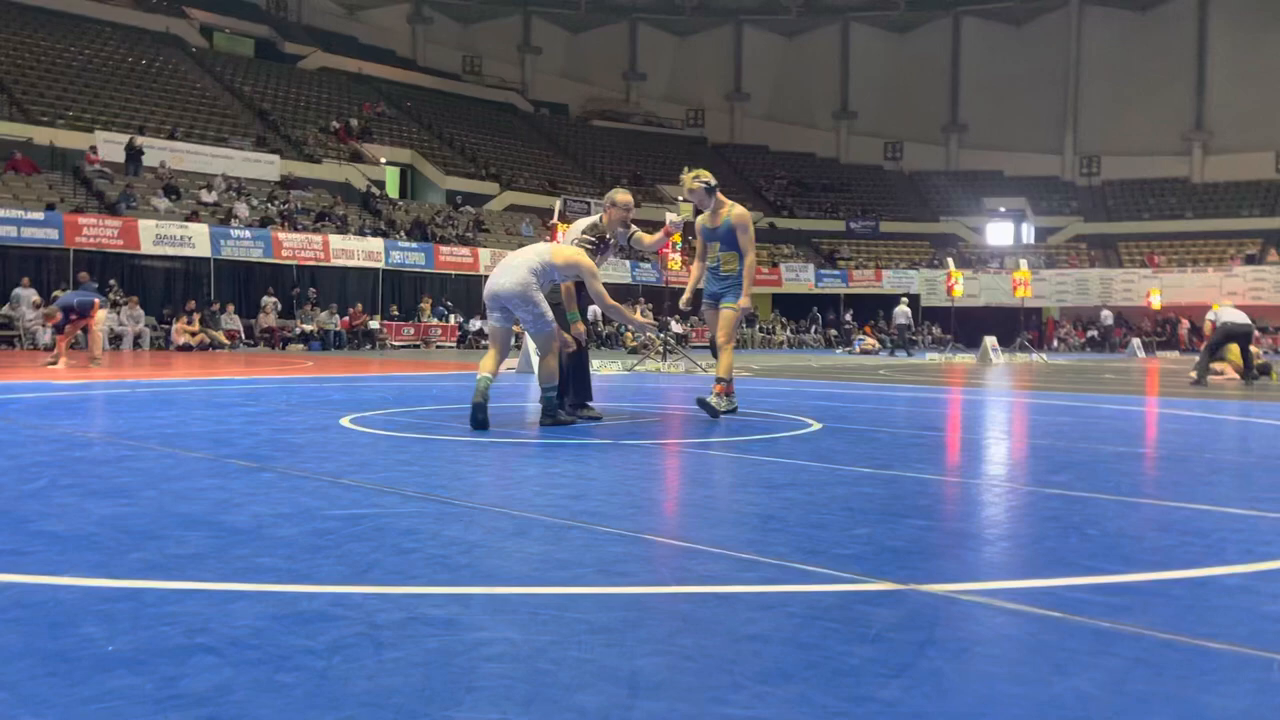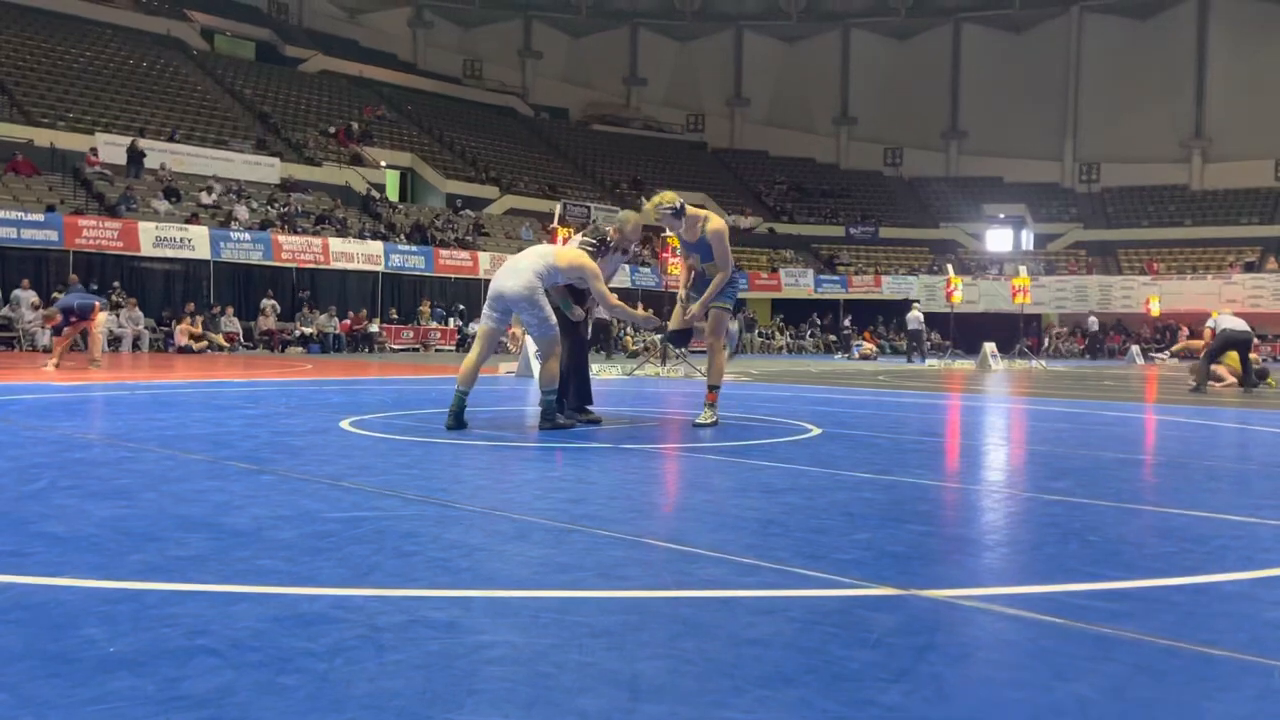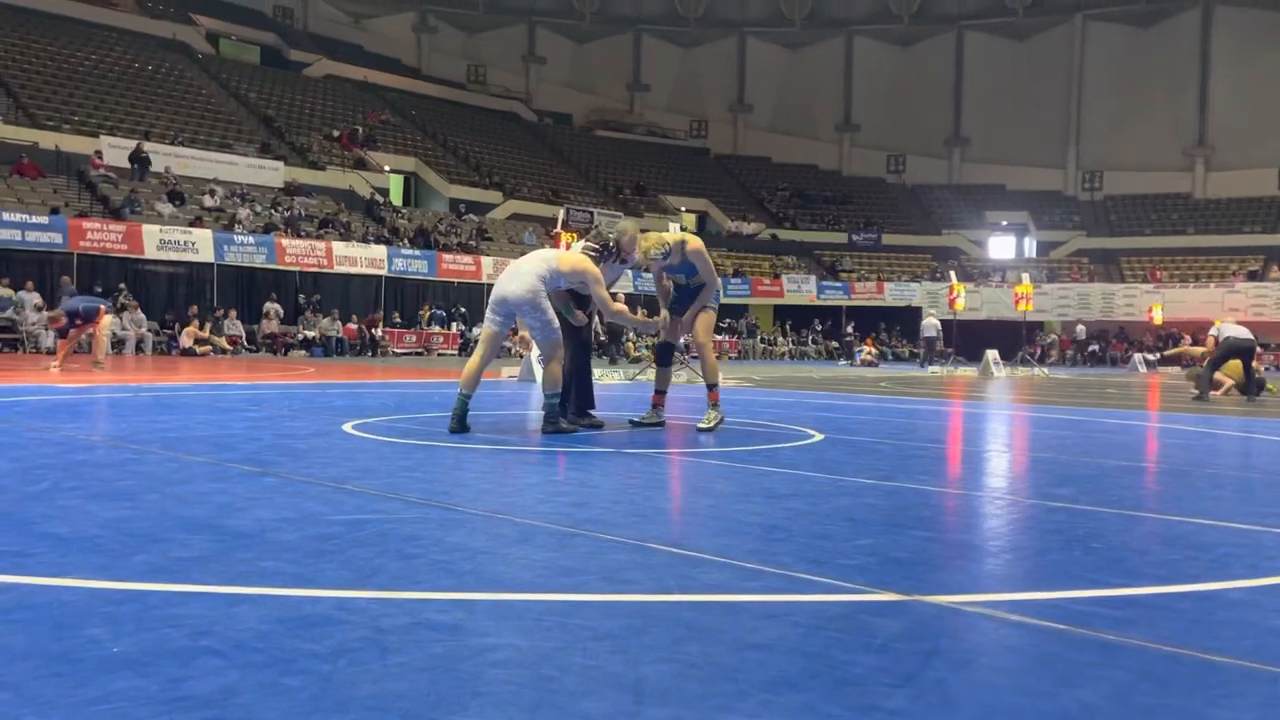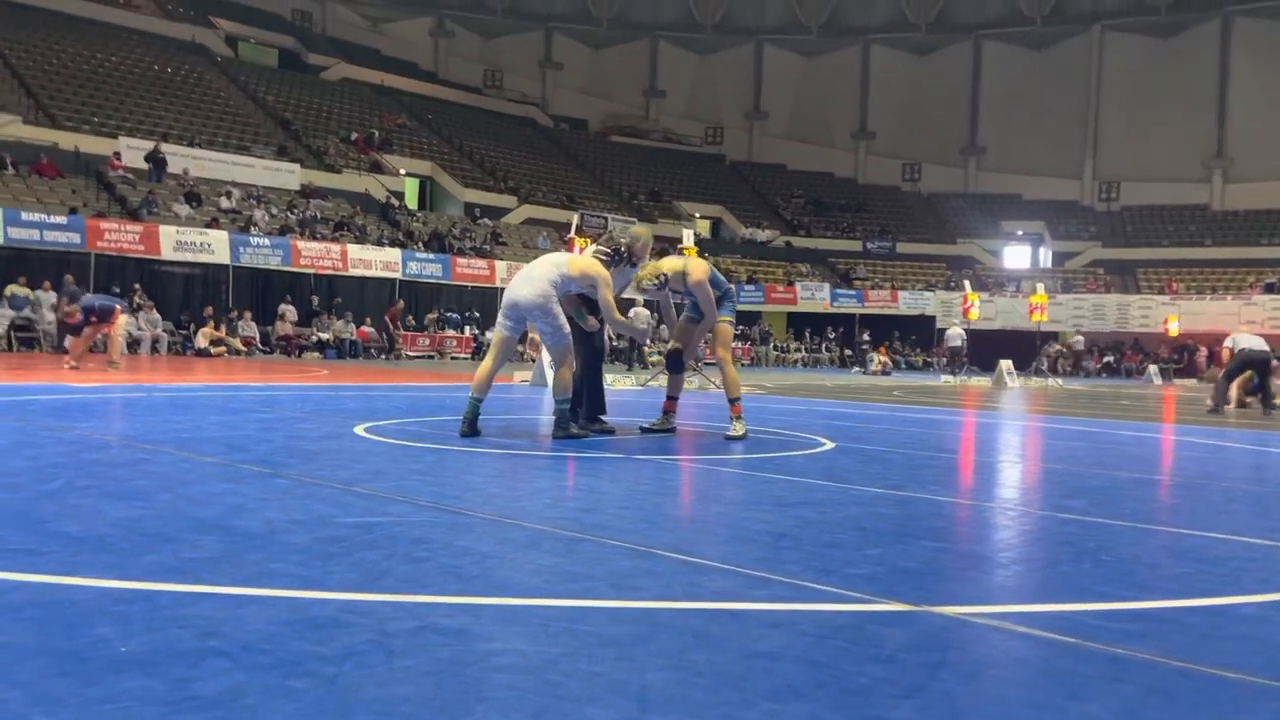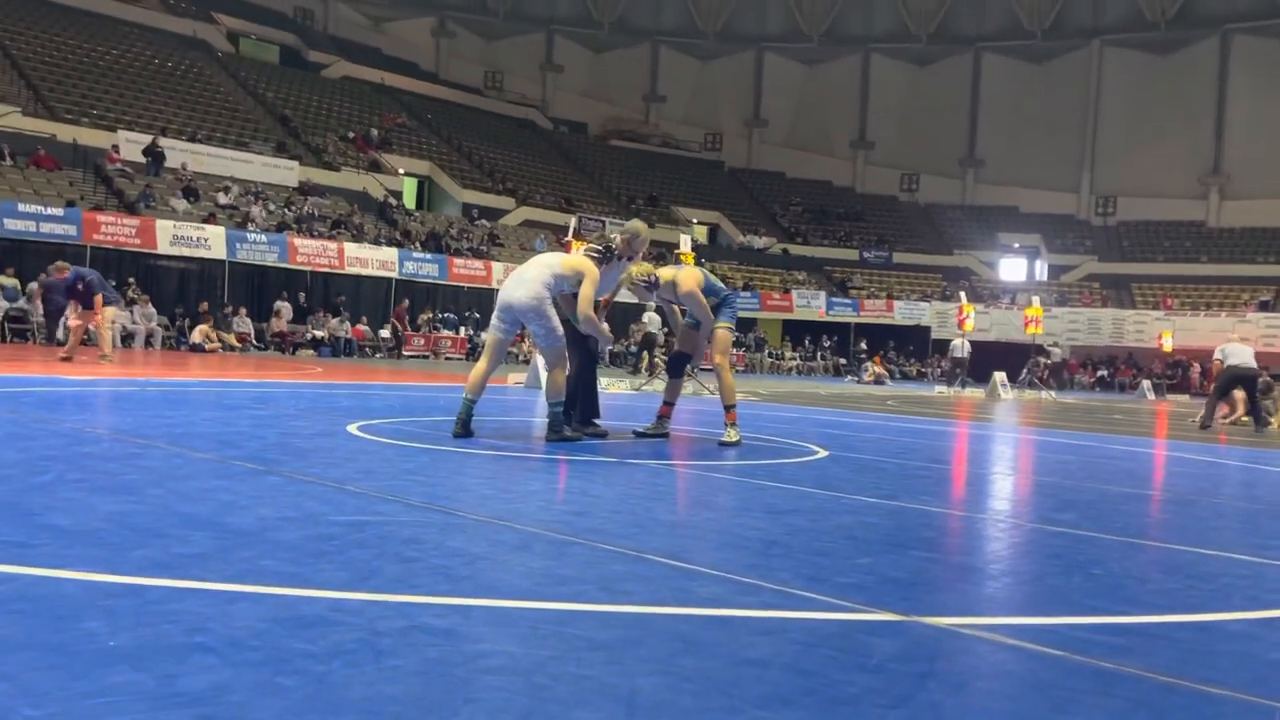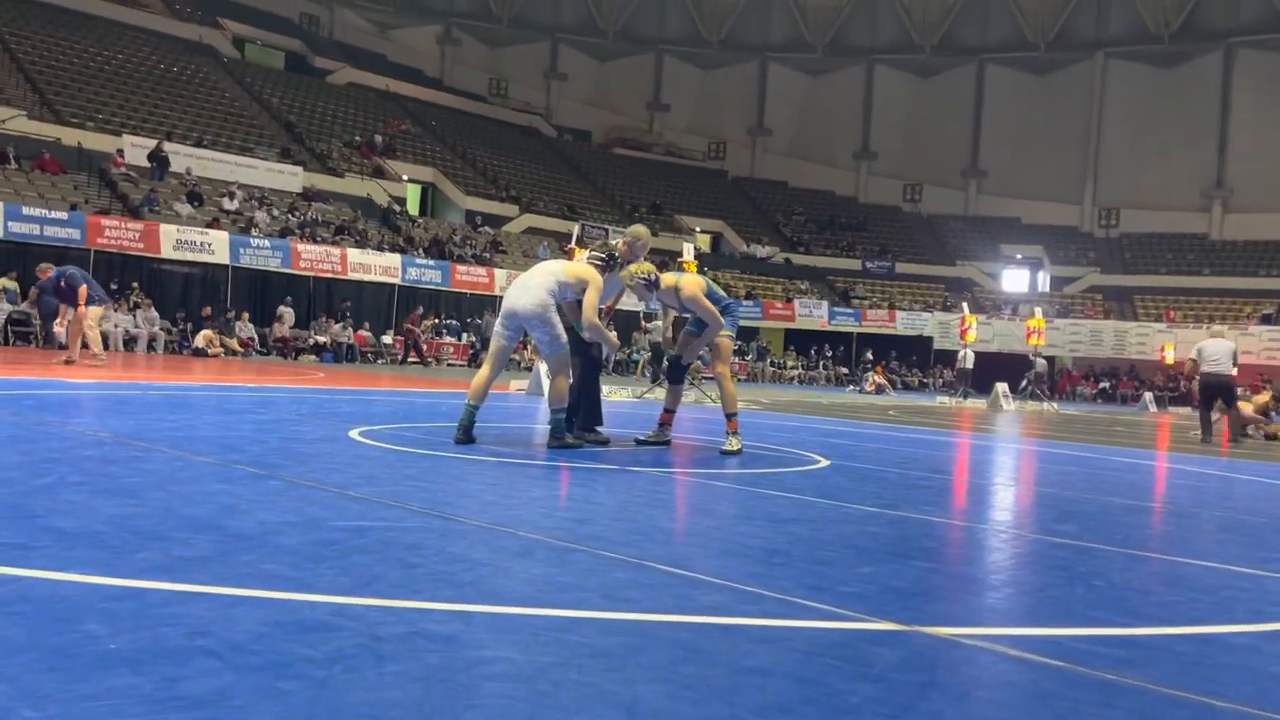
dt=0.5s
person 1, frame 1
left shoulder: (623, 230)
right shoulder: (582, 231)
left elbow: (650, 244)
right elbow: (566, 278)
left wrist: (667, 231)
right wrist: (574, 320)
left hip: (580, 283)
right hip: (558, 284)
left knee: (578, 341)
right knee: (576, 339)
left ankle: (558, 397)
right ankle: (576, 402)
person 1, frame 2
left shoulder: (626, 249)
right shoulder: (586, 242)
left wrist: (591, 302)
right wrist: (570, 308)
left hip: (581, 292)
right hip: (559, 289)
left knee: (578, 344)
right knee: (575, 344)
left ankle: (557, 400)
right ankle: (575, 405)
person 1, frame 3
left shoulder: (629, 257)
right shoulder: (587, 250)
left wrist: (592, 303)
right wrist: (571, 312)
left hip: (585, 297)
right hip: (563, 295)
left knee: (583, 349)
right knee: (577, 349)
left ankle: (560, 404)
right ankle: (578, 410)
person 1, frame 4
left shoulder: (640, 260)
right shoulder: (598, 255)
left hip: (596, 302)
right hip: (574, 300)
left knee: (594, 355)
right knee: (589, 354)
left ankle: (572, 409)
right ankle: (589, 415)
person 1, frame 5
left shoulder: (633, 257)
right shoulder: (595, 251)
left wrist: (603, 309)
left hip: (590, 303)
right hip: (568, 301)
left knee: (588, 357)
right knee: (583, 357)
left ankle: (566, 412)
right ankle: (583, 419)
person 1, frame 6
left shoulder: (635, 262)
right shoulder: (597, 256)
left wrist: (606, 314)
left hip: (591, 310)
right hip: (570, 308)
left knee: (593, 364)
right knee: (586, 363)
left ankle: (569, 419)
right ankle: (584, 425)
person 2, frame 1
left shoulder: (738, 214)
right shoulder: (701, 221)
left elbow: (750, 256)
left wrist: (746, 294)
right wrist: (689, 291)
left hip: (734, 285)
right hip: (711, 285)
left knee: (723, 341)
right knee: (717, 345)
left ankle: (717, 398)
right ankle: (730, 398)
person 2, frame 2
left shoulder: (714, 227)
right shoulder: (680, 228)
left elbow: (725, 270)
left wrist: (701, 304)
right wrist: (683, 286)
left hip: (722, 284)
right hip: (700, 281)
left knee: (713, 343)
right knee: (674, 334)
left ankle: (711, 408)
right ankle: (724, 329)
person 2, frame 3
left shoulder: (692, 247)
right shoulder: (649, 249)
left elbow: (713, 282)
left wrist: (690, 315)
right wrist: (664, 310)
left hip: (704, 289)
right hip: (680, 291)
left knee: (702, 344)
right knee: (663, 348)
left ankle: (714, 409)
right ankle: (656, 411)
person 2, frame 4
left shoulder: (695, 277)
right shoulder: (657, 273)
left elbow: (711, 315)
right elbow: (665, 306)
left wrist: (692, 345)
right wrist: (676, 336)
left hip: (721, 300)
right hip: (696, 301)
left knee: (722, 357)
right knee: (674, 354)
left ankle: (738, 420)
right ankle: (668, 417)
person 2, frame 5
left shoulder: (684, 287)
right shoulder: (657, 285)
left elbow: (708, 320)
right elbow: (670, 310)
left wrist: (698, 350)
right wrist: (681, 339)
left hip: (722, 305)
right hip: (700, 307)
left knee: (718, 362)
right knee: (675, 361)
left ankle: (732, 427)
right ankle: (662, 422)
person 2, frame 6
left shoulder: (687, 291)
right shoulder: (659, 289)
left elbow: (717, 323)
left wrist: (695, 349)
right wrist: (666, 330)
left hip: (723, 313)
right hip: (701, 315)
left knee: (720, 371)
right knee: (675, 368)
left ankle: (734, 435)
right ankle: (663, 430)
person 3, frame 1
left shoulder: (558, 250)
right shoulder: (582, 261)
right elbow: (607, 305)
right wrist: (634, 321)
left hip: (495, 281)
right hip: (519, 284)
left knee: (497, 350)
right knee: (550, 349)
left ankle: (480, 394)
right ankle: (549, 412)
person 3, frame 2
left shoulder: (559, 252)
right shoulder: (587, 263)
right elbow: (612, 305)
right wrist: (640, 318)
left hip: (499, 281)
right hip: (524, 287)
left knee: (480, 350)
right knee: (552, 352)
left ankle: (455, 413)
right ankle: (548, 415)
person 3, frame 3
left shoulder: (562, 256)
right shoulder: (589, 268)
right elbow: (611, 312)
right wrist: (640, 323)
left hip: (503, 285)
right hip: (527, 291)
left knee: (482, 354)
right knee: (554, 356)
left ankle: (458, 416)
right ankle: (552, 419)
person 3, frame 4
left shoulder: (572, 261)
right shoulder: (600, 273)
right elbow: (613, 320)
left wrist: (533, 331)
right wrist: (638, 332)
left hip: (514, 289)
right hip: (538, 296)
left knee: (494, 358)
right knee: (564, 361)
left ankle: (469, 420)
right ankle: (562, 424)
person 3, frame 5
left shoulder: (564, 259)
right shoulder: (591, 270)
right elbow: (585, 315)
right wrist: (604, 336)
left hip: (508, 290)
right hip: (532, 297)
left knee: (488, 361)
right knee: (557, 363)
left ankle: (462, 421)
right ankle: (556, 427)
person 3, frame 6
left shoulder: (567, 266)
right shoulder: (595, 278)
right elbow: (590, 322)
right wrist: (610, 343)
left hip: (512, 297)
right hip: (537, 304)
left knee: (491, 366)
right knee: (561, 370)
left ankle: (464, 427)
right ankle: (557, 434)
